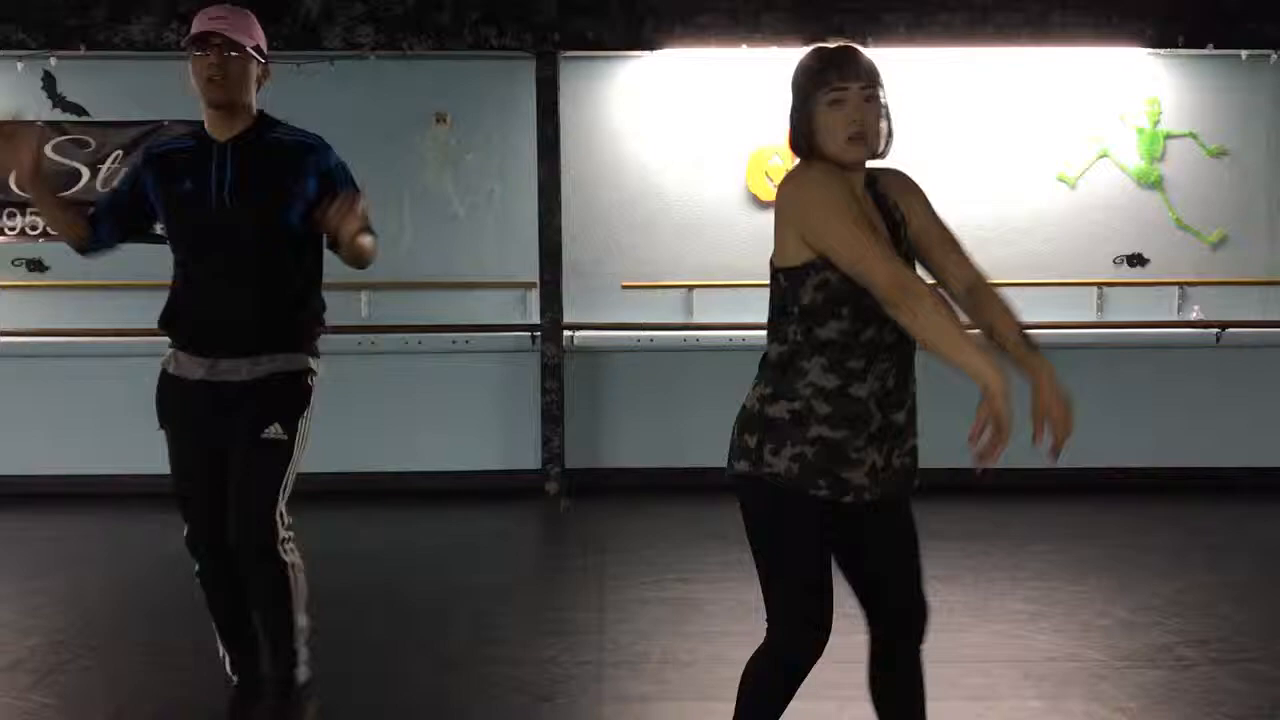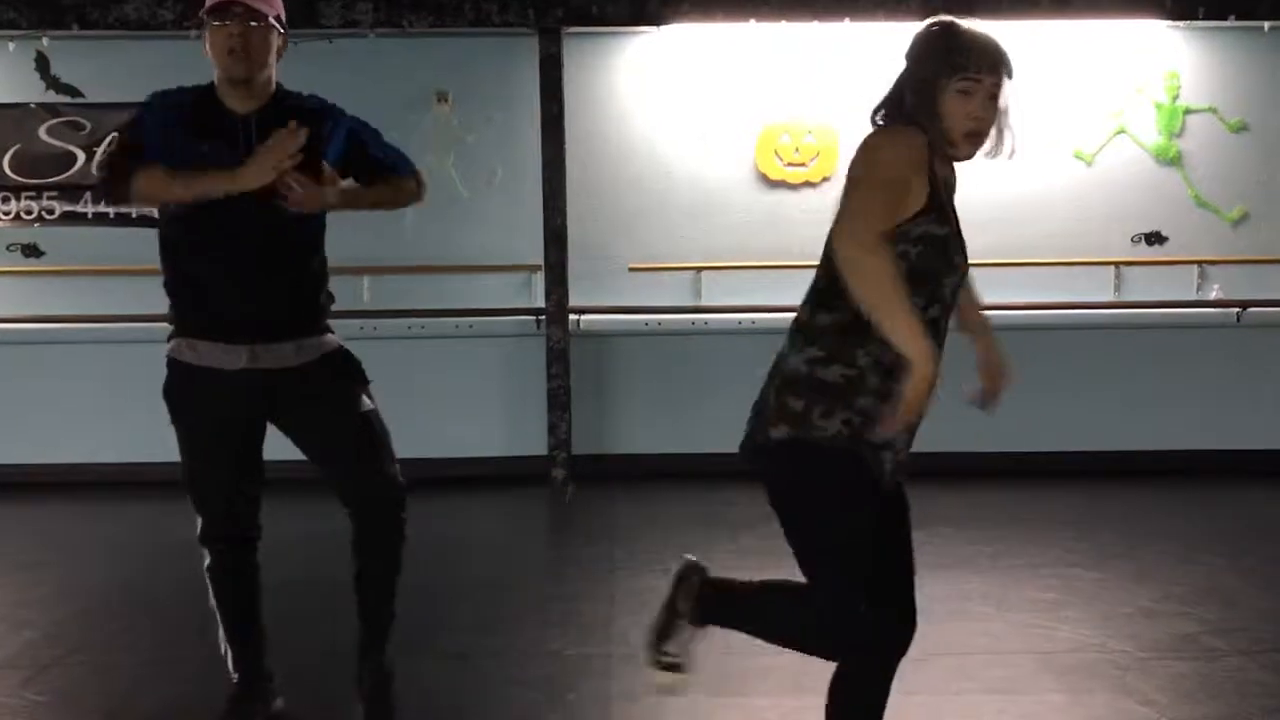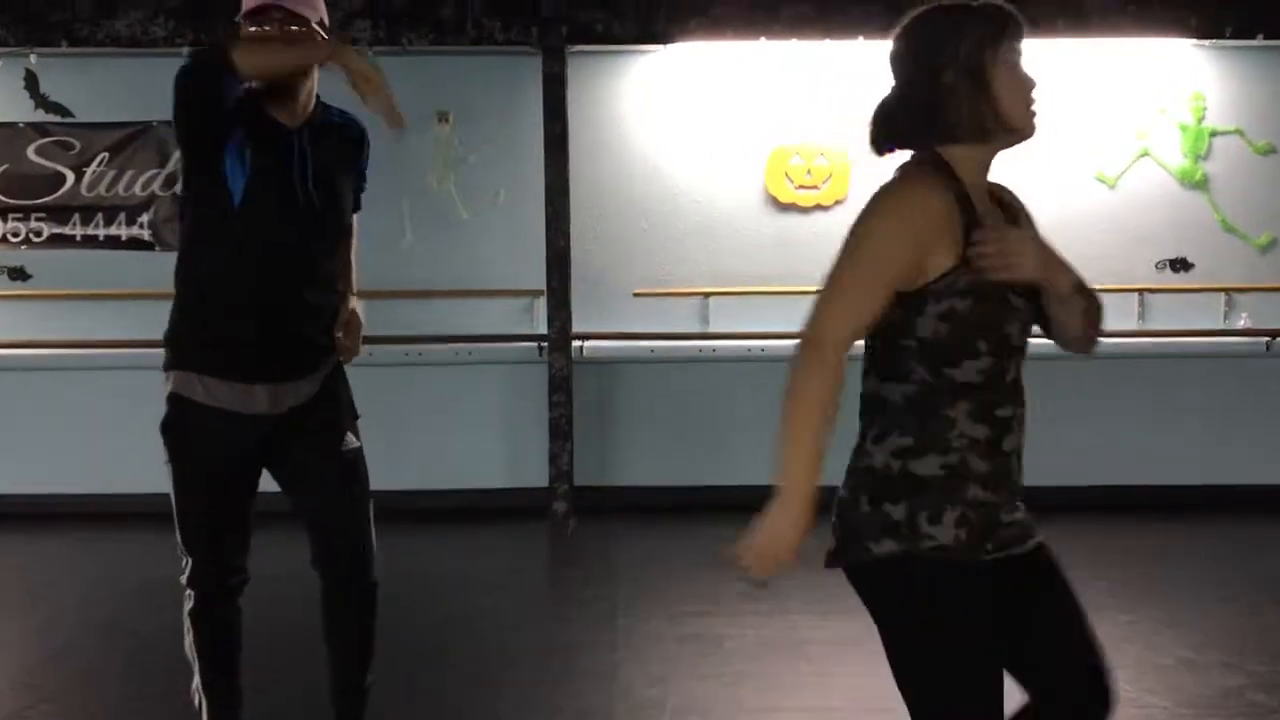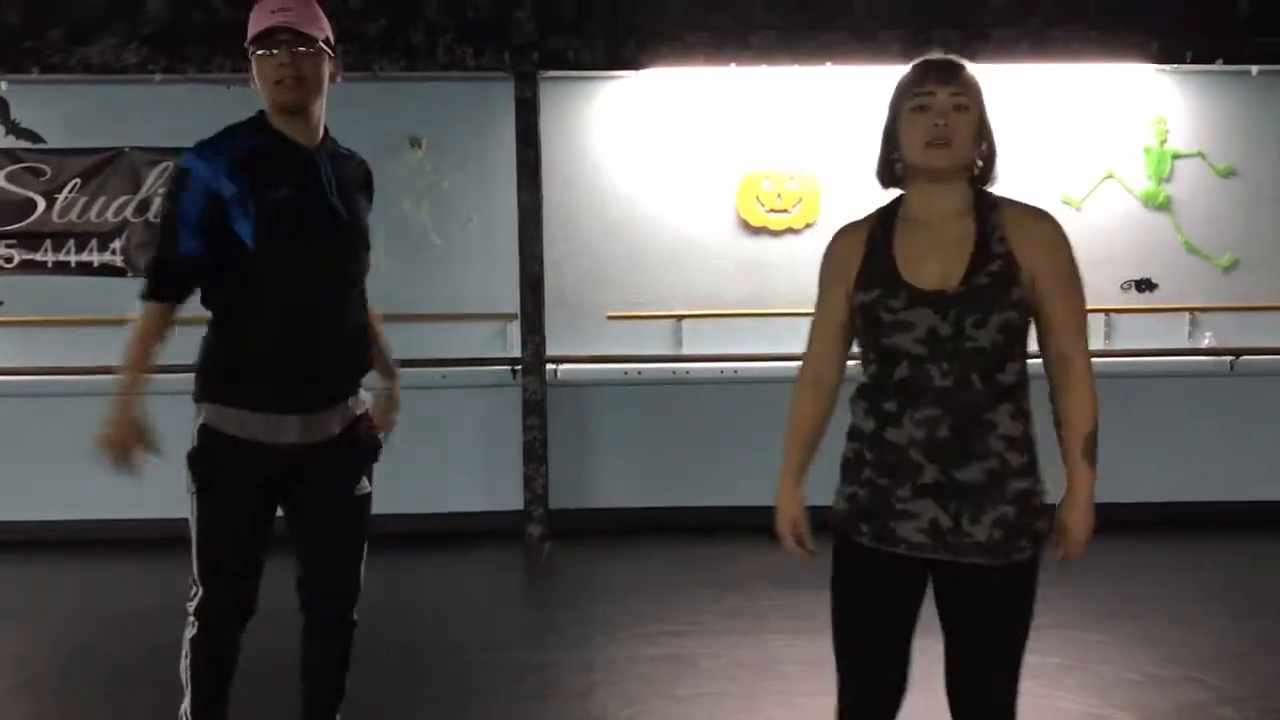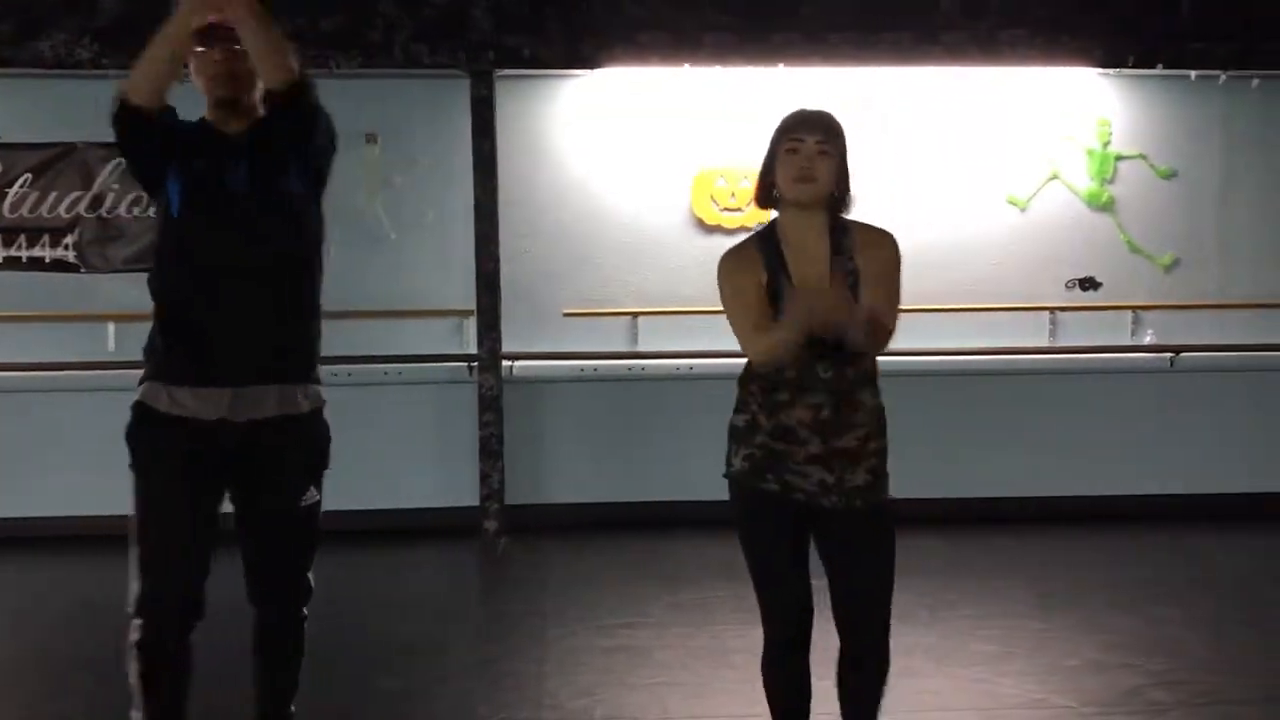
dt=0.7s
person 1, frame 1
left shoulder: (303, 156)
right shoulder: (164, 163)
left elbow: (358, 252)
right elbow: (87, 233)
left wrist: (351, 232)
left hip: (273, 367)
right hip: (189, 371)
left knee: (259, 526)
right knee: (207, 536)
person 1, frame 2
left shoulder: (323, 124)
right shoulder: (172, 116)
left elbow: (407, 183)
right elbow: (120, 182)
left wrist: (339, 199)
right wrist: (242, 176)
left hip: (305, 350)
right hip: (206, 361)
left knee: (379, 494)
right knee: (225, 530)
left ankle: (373, 662)
person 1, frame 3
left shoulder: (345, 139)
right shoulder: (212, 122)
right elbow: (212, 64)
left wrist: (347, 298)
right wrist: (349, 65)
left hip: (311, 387)
right hip: (209, 393)
left knee: (351, 560)
right knee: (211, 577)
person 1, frame 4
left shoulder: (353, 172)
right shoulder: (217, 165)
right elbow: (168, 282)
left wrist: (385, 370)
right wrist: (127, 396)
left hip: (337, 426)
right hip: (243, 426)
left knee: (334, 601)
right knee: (221, 603)
person 1, frame 5
left shoulder: (302, 145)
right shoulder: (171, 149)
left elbow: (293, 89)
right elbow: (133, 103)
left hip: (283, 409)
right hip: (177, 407)
left knee: (282, 592)
right knee: (162, 597)
person 2, frame 1
left shoulder: (897, 194)
right shoulder: (808, 188)
left elbow: (968, 287)
right elbow: (900, 291)
left wrist: (1039, 372)
right wrist: (989, 381)
left hip: (875, 459)
right hip: (786, 459)
left knee: (902, 620)
right knee: (800, 632)
person 2, frame 2
left shoulder: (936, 172)
right shoulder: (897, 148)
left elbow: (941, 268)
right elbow: (854, 239)
left wrist: (985, 340)
right wrist: (918, 352)
left hip: (866, 440)
right hip: (817, 427)
left knee: (889, 627)
right knee: (853, 623)
right ankle: (702, 597)
person 2, frame 3
left shoulder: (1000, 212)
right shoulder: (918, 204)
left elbow: (1080, 332)
right elbow: (823, 349)
left wrist: (1050, 274)
right wrist: (793, 502)
left hip: (990, 521)
right hip: (914, 527)
person 2, frame 4
left shoulder: (1029, 234)
right shoulder: (854, 247)
left elbow: (1071, 367)
right elbow: (820, 373)
left wrist: (1081, 483)
right wrist: (789, 485)
left hip: (995, 516)
right hip: (874, 514)
person 2, frame 5
left shoulder: (875, 246)
right shoulder: (744, 261)
left elbow: (878, 333)
right elbow: (761, 351)
left wrist: (845, 315)
right wrist: (800, 319)
left hip: (855, 466)
right hip: (765, 467)
left knee: (867, 627)
right knee: (786, 625)
